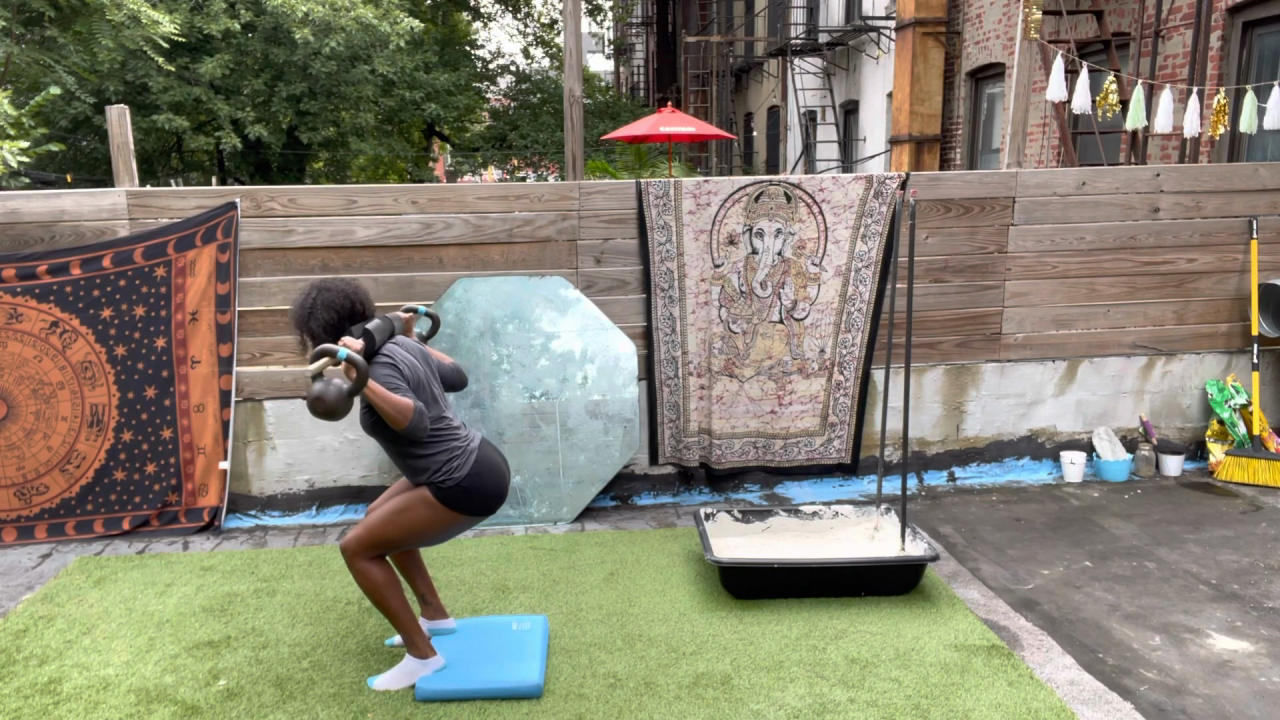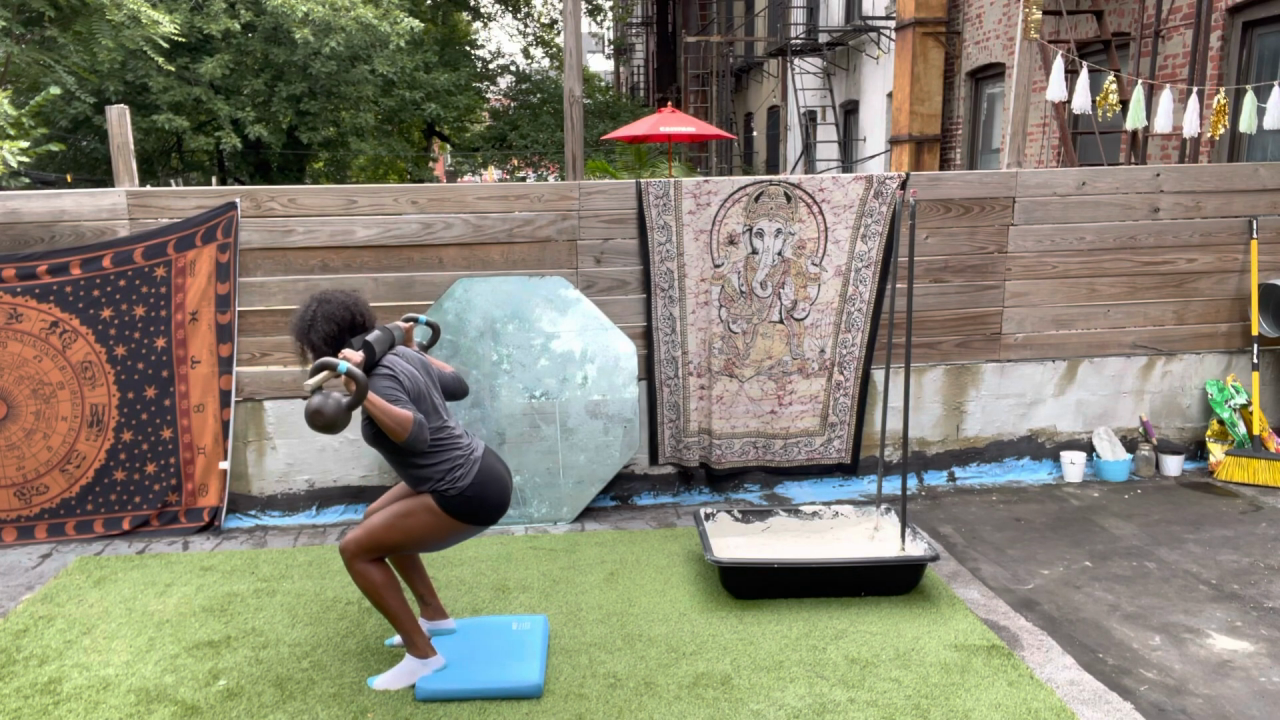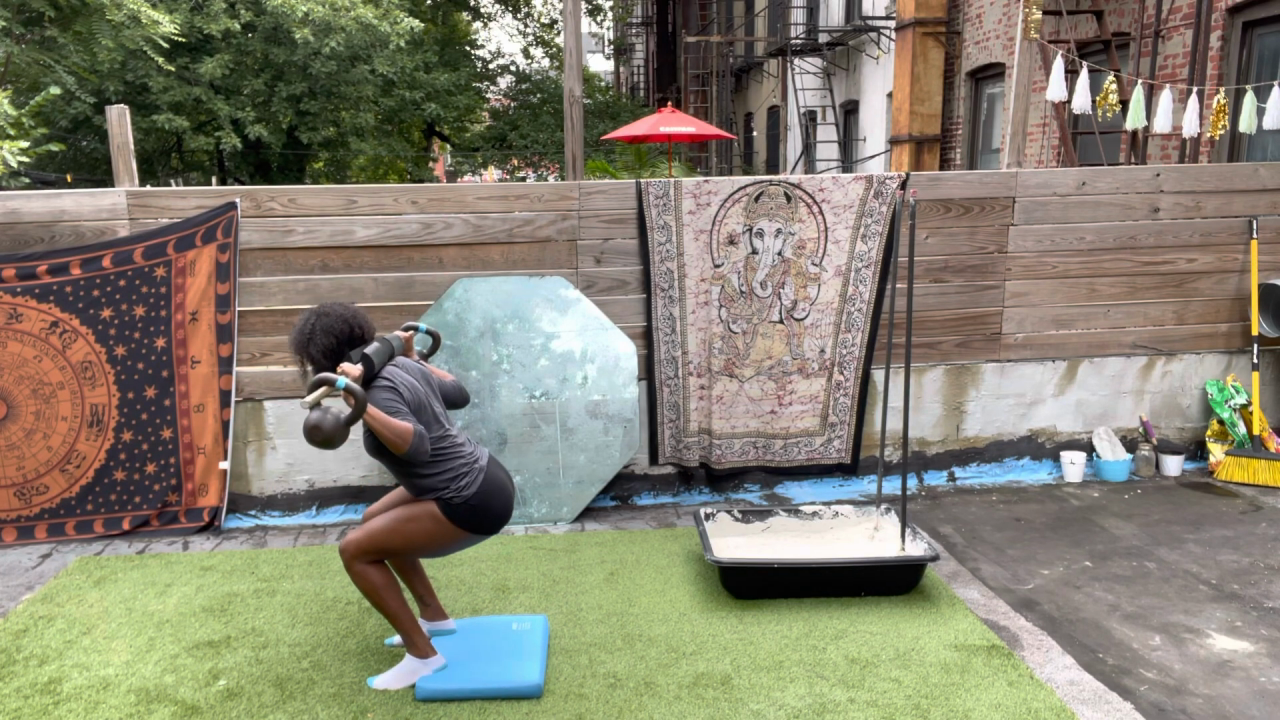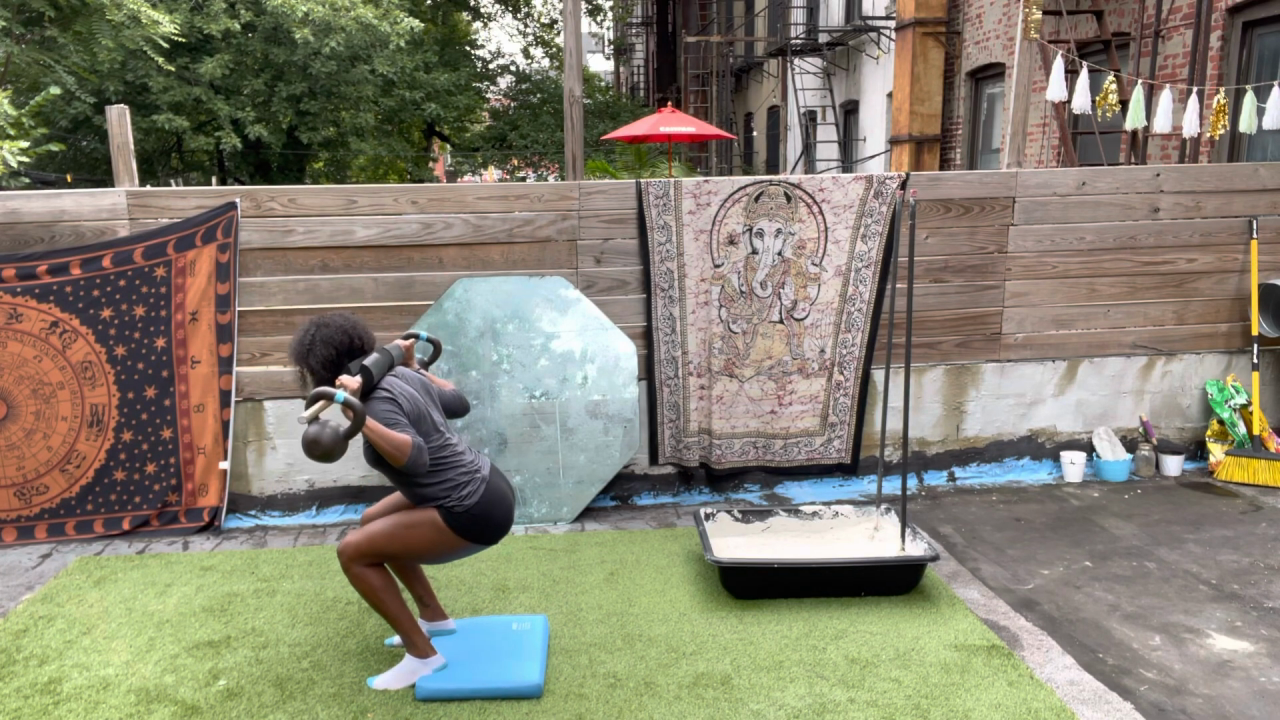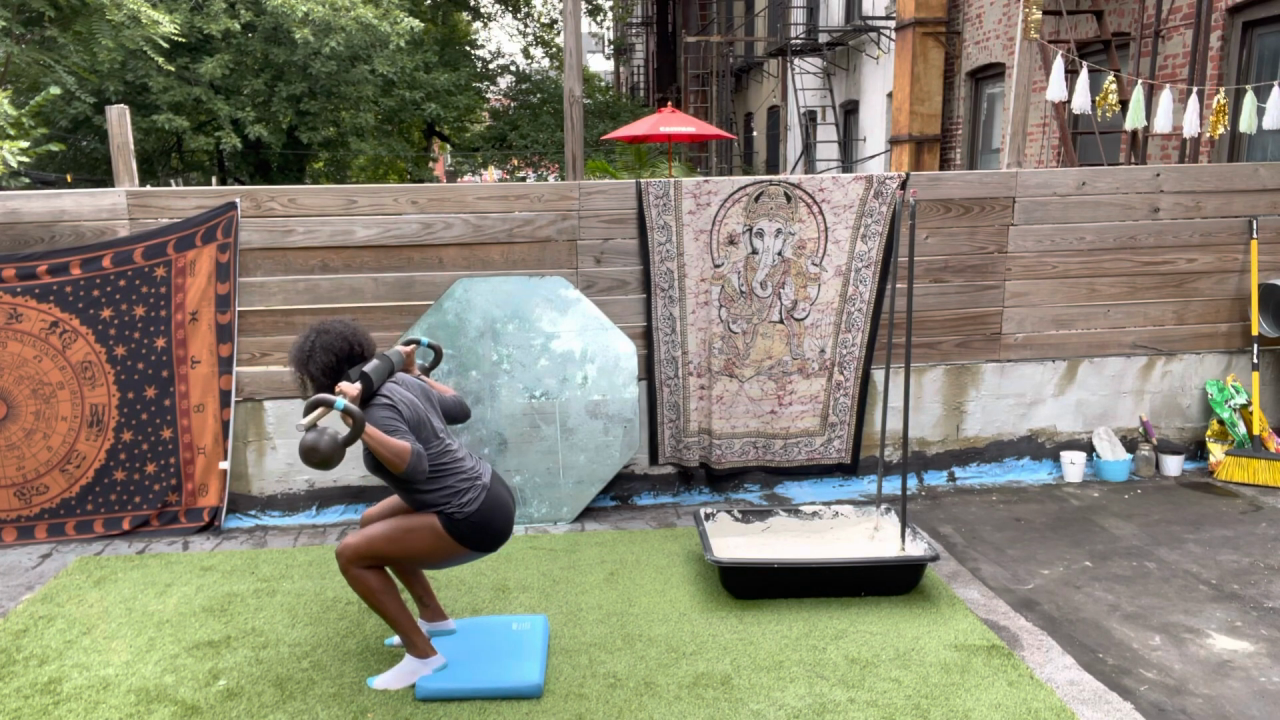
dt=0.2s
person 1, frame 1
left shoulder: (378, 367)
right shoulder: (400, 347)
left elbow: (417, 424)
right elbow: (457, 378)
left wrist: (360, 382)
left hip: (469, 487)
right hip: (476, 465)
left knee: (358, 546)
right knee: (379, 519)
left ankle: (422, 655)
right ankle: (435, 616)
person 1, frame 2
left shoulder: (379, 379)
right shoulder: (402, 357)
left elbow: (417, 436)
right elbow: (458, 386)
left wrist: (361, 394)
left hip: (471, 496)
right hip: (479, 473)
left knee: (356, 548)
right knee: (376, 521)
left ankle: (422, 655)
right ankle: (434, 616)
person 1, frame 3
left shoulder: (379, 391)
right shoulder: (403, 368)
left elbow: (417, 448)
right elbow: (459, 394)
left wrist: (360, 408)
left hip: (475, 505)
right hip: (483, 481)
left knee: (356, 549)
right knee: (375, 523)
left ankle: (423, 655)
right ankle: (434, 617)
person 1, frame 4
left shoulder: (378, 403)
right shoulder: (403, 377)
left elbow: (416, 459)
right elbow: (459, 404)
left wrist: (360, 420)
left hip: (475, 514)
right hip: (484, 489)
left knee: (354, 551)
right knee: (372, 525)
left ankle: (422, 654)
right ankle: (434, 617)
person 1, frame 5
left shoulder: (378, 409)
right shoulder: (403, 383)
left elbow: (415, 467)
right elbow: (460, 410)
left wrist: (359, 426)
left hip: (475, 521)
right hip: (485, 495)
left knee: (352, 553)
right knee: (372, 525)
left ankle: (422, 654)
right ankle: (434, 618)
